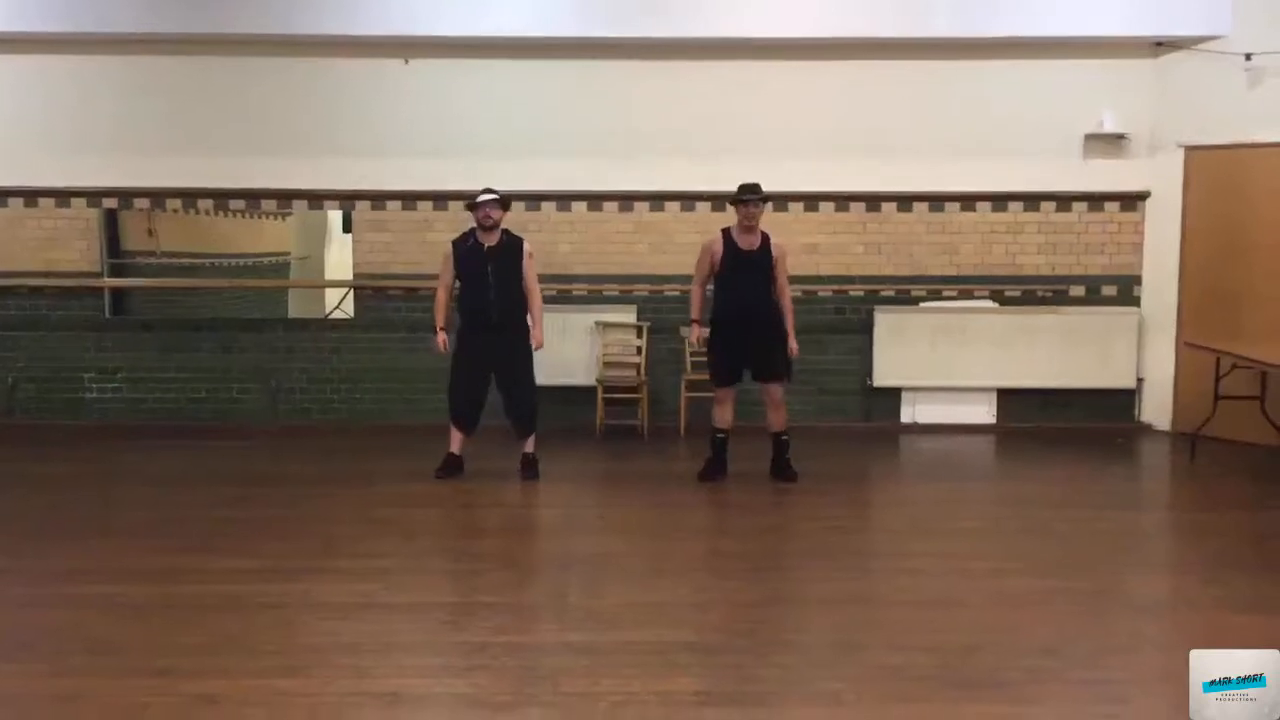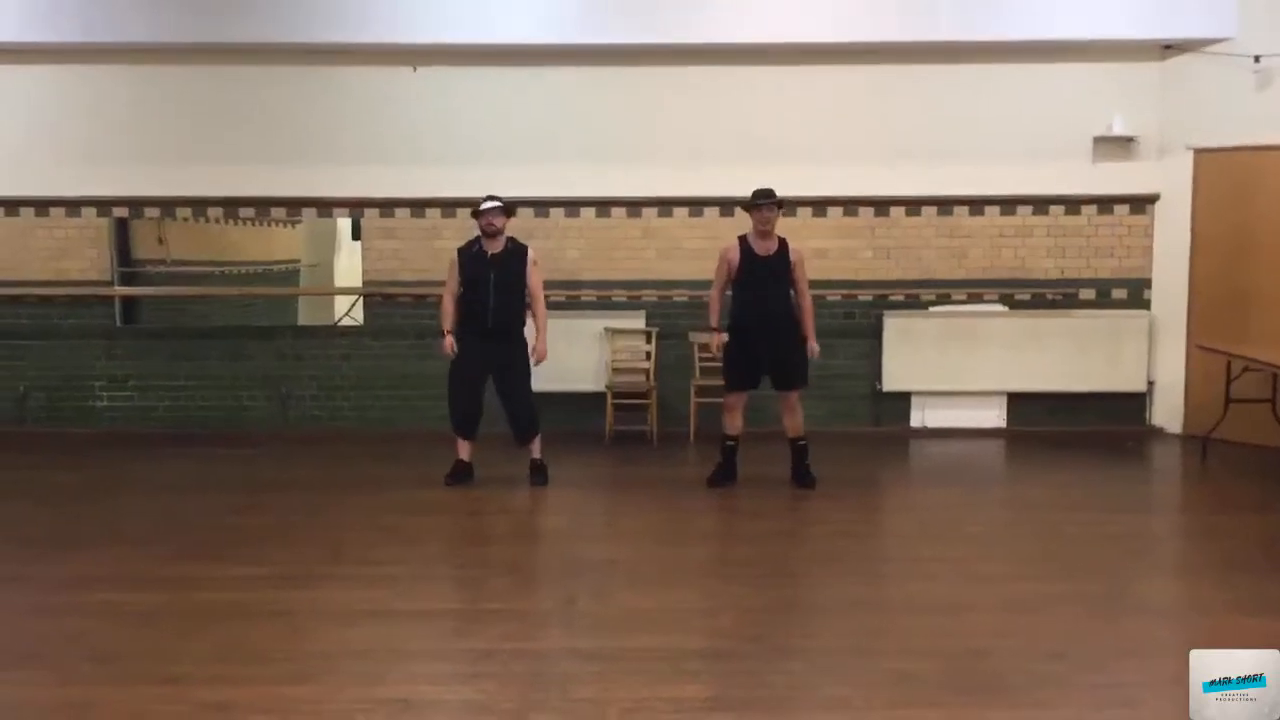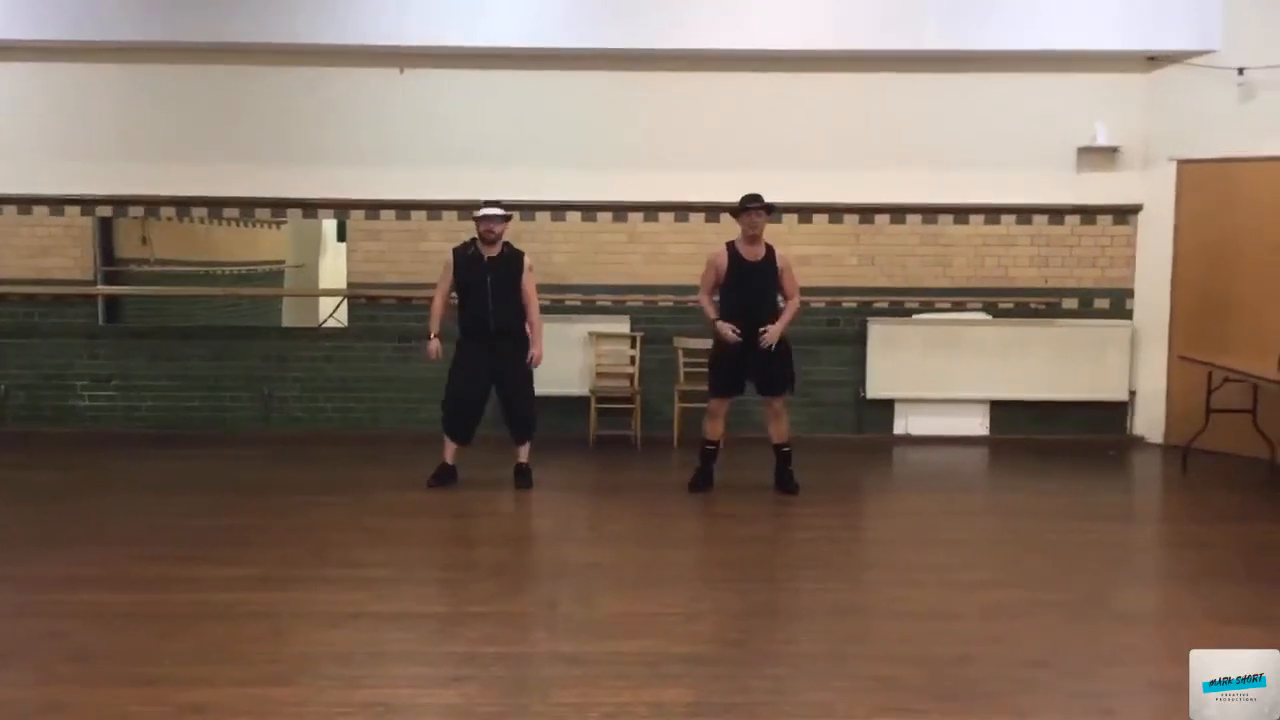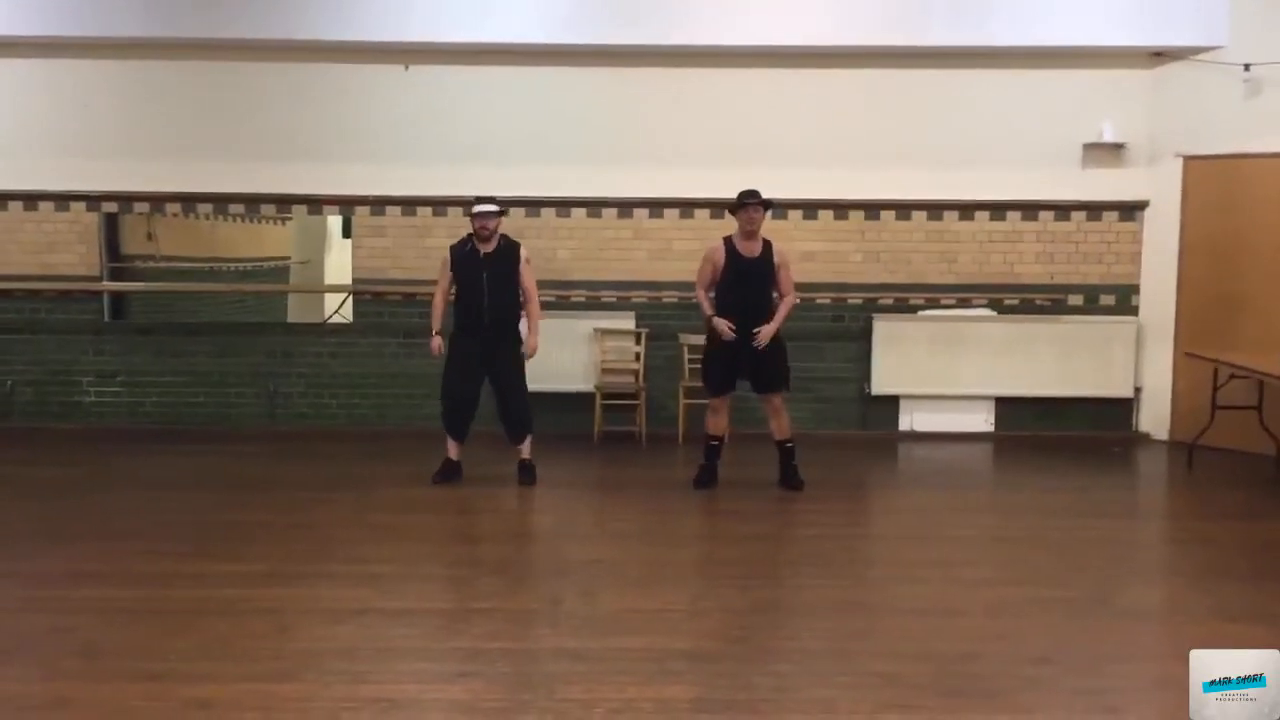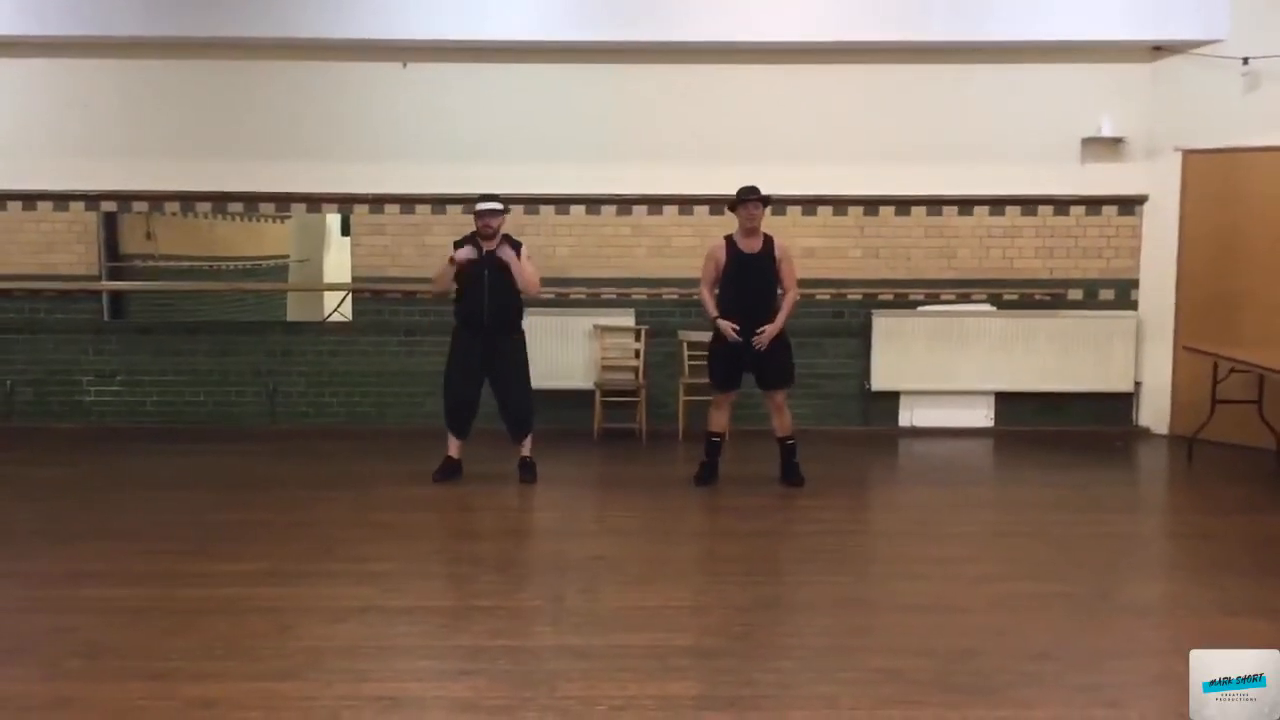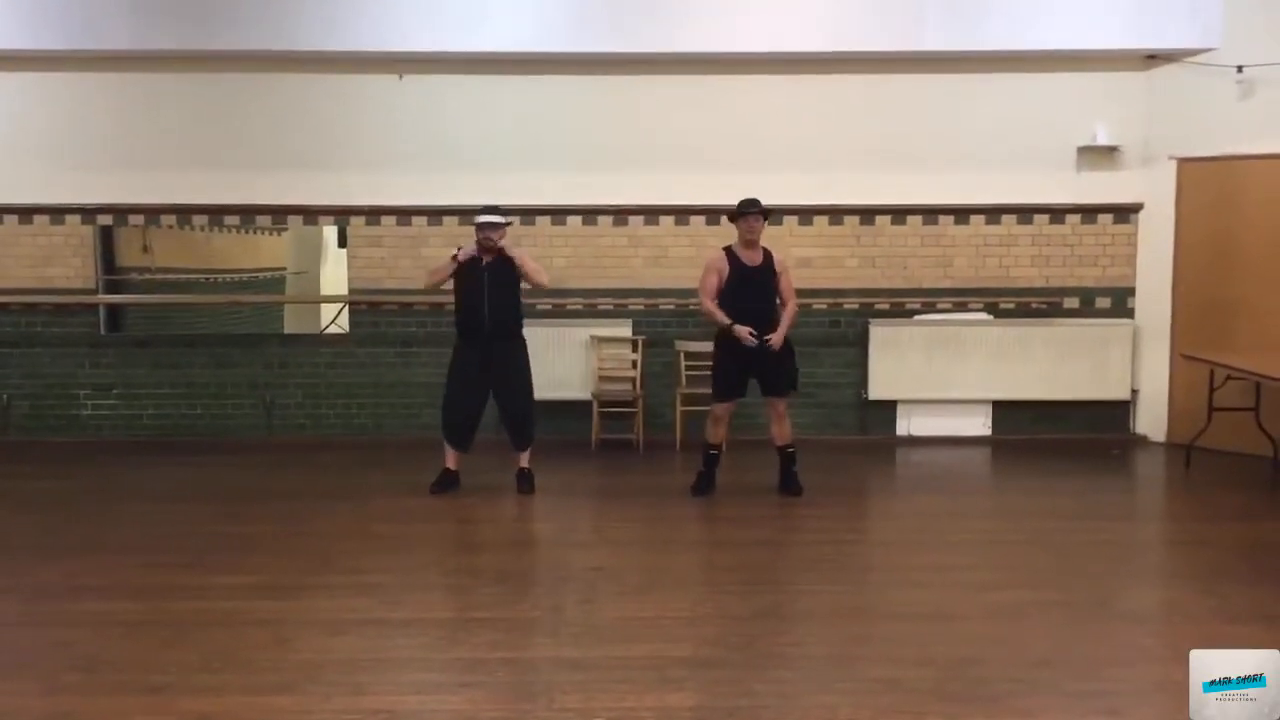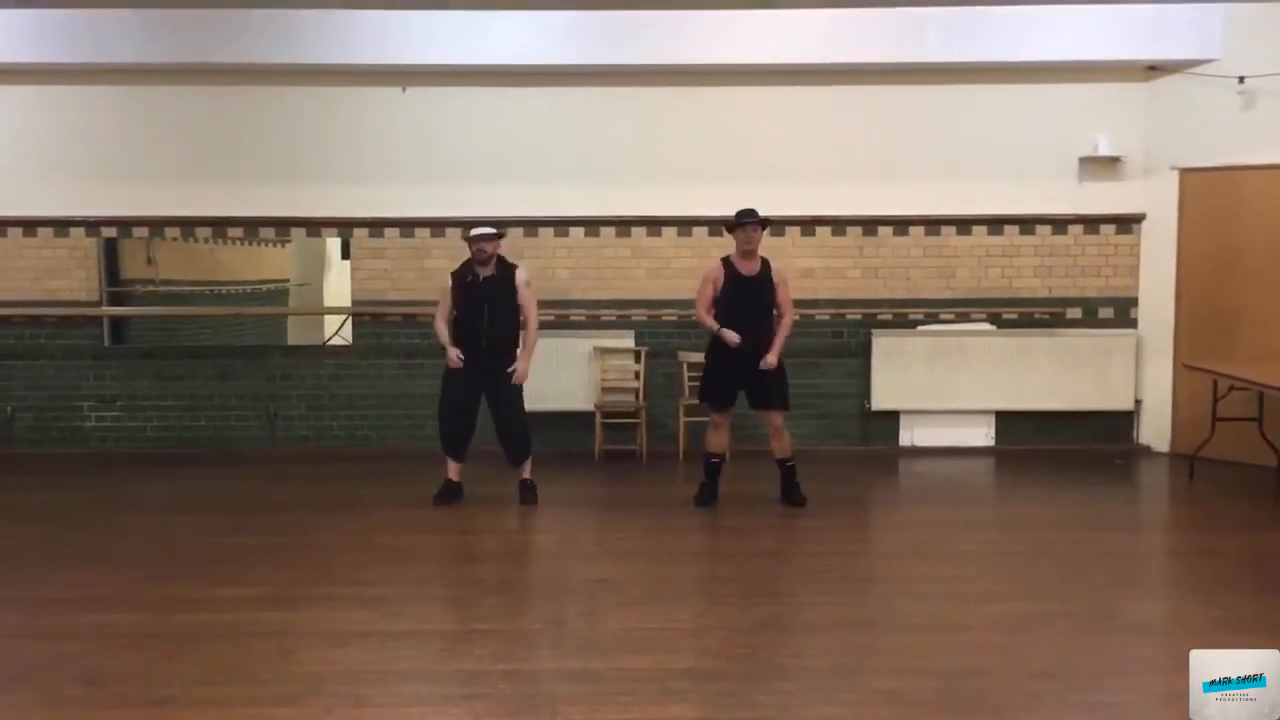
dt=0.5s
person 1, frame 1
left shoulder: (774, 248)
right shoulder: (716, 245)
left elbow: (783, 291)
right elbow: (699, 284)
left wrist: (790, 333)
right wrist: (695, 322)
left hip: (766, 329)
right hip: (726, 329)
left knee: (775, 393)
right knee: (723, 394)
left ankle: (781, 461)
right ankle: (718, 460)
person 1, frame 2
left shoulder: (791, 252)
right shoulder: (733, 251)
left elbow: (803, 295)
right elbow: (717, 291)
left wrist: (810, 336)
right wrist: (715, 329)
left hip: (784, 335)
right hip: (743, 335)
left knee: (791, 399)
right knee: (733, 400)
left ankle: (801, 466)
right ankle: (727, 465)
person 1, frame 3
left shoulder: (778, 258)
right shoulder: (720, 256)
left elbow: (794, 298)
right elbow: (704, 295)
left wrist: (779, 326)
right wrist: (717, 322)
left hip: (768, 340)
right hip: (730, 340)
left knee: (776, 405)
right knee: (716, 406)
left ankle: (784, 472)
right ankle: (705, 470)
person 1, frame 4
left shoulder: (775, 253)
right shoulder: (718, 251)
left elbow: (788, 295)
right elbow: (701, 289)
left wrist: (773, 325)
right wrist: (713, 318)
left hip: (763, 336)
right hip: (725, 336)
left knee: (775, 402)
right knee: (717, 401)
left ankle: (788, 468)
right ankle: (709, 467)
person 1, frame 5
left shoulder: (777, 248)
right shoulder: (720, 248)
left elbow: (791, 291)
right elbow: (706, 289)
left wrist: (776, 325)
right wrist: (717, 319)
left hip: (768, 334)
right hip: (729, 334)
left knee: (777, 399)
right knee: (721, 397)
left ankle: (789, 464)
right ankle: (710, 463)
person 1, frame 6
left shoulder: (775, 262)
right shoulder: (720, 260)
left elbow: (790, 302)
right elbow: (706, 301)
left wrist: (781, 332)
right wrist: (732, 326)
left hip: (772, 343)
right hip: (732, 344)
left knee: (779, 407)
right knee: (720, 410)
left ankle: (788, 474)
right ankle: (708, 474)
person 1, frame 7
left shoulder: (773, 272)
right shoulder: (717, 271)
left elbow: (787, 314)
right elbow: (701, 310)
left wrist: (775, 351)
right wrist: (720, 331)
left hip: (763, 358)
right hip: (724, 356)
left knee: (776, 422)
right knee: (718, 419)
left ankle: (790, 485)
right ankle: (710, 484)
person 2, frame 1
left shoulder: (520, 248)
right shoulder: (457, 249)
left elbow: (532, 290)
right elbow: (444, 290)
left wrist: (537, 326)
right wrist: (440, 328)
left hip: (513, 335)
right hip: (472, 336)
left knee: (522, 396)
right knee: (463, 395)
left ankle: (529, 457)
right ankle: (454, 457)
person 2, frame 2
left shoulder: (524, 255)
right shoulder: (462, 255)
left elbow: (537, 298)
right elbow: (450, 297)
left wrist: (541, 338)
right wrist: (448, 332)
left hip: (510, 342)
right hip: (470, 342)
left knee: (521, 402)
right knee: (462, 402)
left ankle: (537, 462)
right ankle: (463, 464)
person 2, frame 3
left shoulder: (520, 260)
right shoulder: (457, 258)
left elbow: (531, 303)
right elbow: (440, 298)
left wrist: (536, 342)
right wrist: (434, 335)
left hip: (512, 345)
right hip: (472, 345)
left knee: (520, 405)
right knee: (459, 403)
left ankle: (522, 466)
right ankle: (447, 466)
person 2, frame 4
left shoulder: (517, 252)
right shoulder: (455, 253)
left elbow: (530, 295)
right elbow: (441, 294)
left wrist: (532, 333)
right wrist: (436, 332)
left hip: (505, 339)
right hip: (465, 339)
left knee: (514, 399)
right knee: (456, 399)
left ankle: (525, 461)
right ankle: (452, 462)
person 2, frame 5
left shoulder: (518, 250)
right shoulder: (460, 248)
left elbow: (533, 289)
right elbow: (439, 286)
left wrist: (511, 261)
right wrist: (454, 262)
left hip: (507, 337)
right hip: (468, 336)
left knee: (517, 398)
right knee: (458, 396)
left ankle: (526, 459)
right ankle: (453, 459)
person 2, frame 6
left shoulder: (512, 260)
right shoulder: (462, 259)
left elbow: (542, 281)
right elbow: (430, 282)
left wrist: (513, 252)
right wrist: (457, 259)
left hip: (509, 347)
right hip: (469, 347)
left knee: (519, 408)
right knee: (457, 408)
left ankle: (524, 470)
right ankle: (450, 471)
person 2, frame 7
left shoulder: (515, 275)
right shoulder: (456, 279)
left elbow: (531, 317)
right elbow: (441, 317)
left wrist: (525, 359)
right wrist: (448, 347)
left hip: (503, 362)
right hip: (464, 362)
left knee: (513, 422)
right knee: (453, 421)
left ankle: (526, 481)
right ankle: (453, 482)
